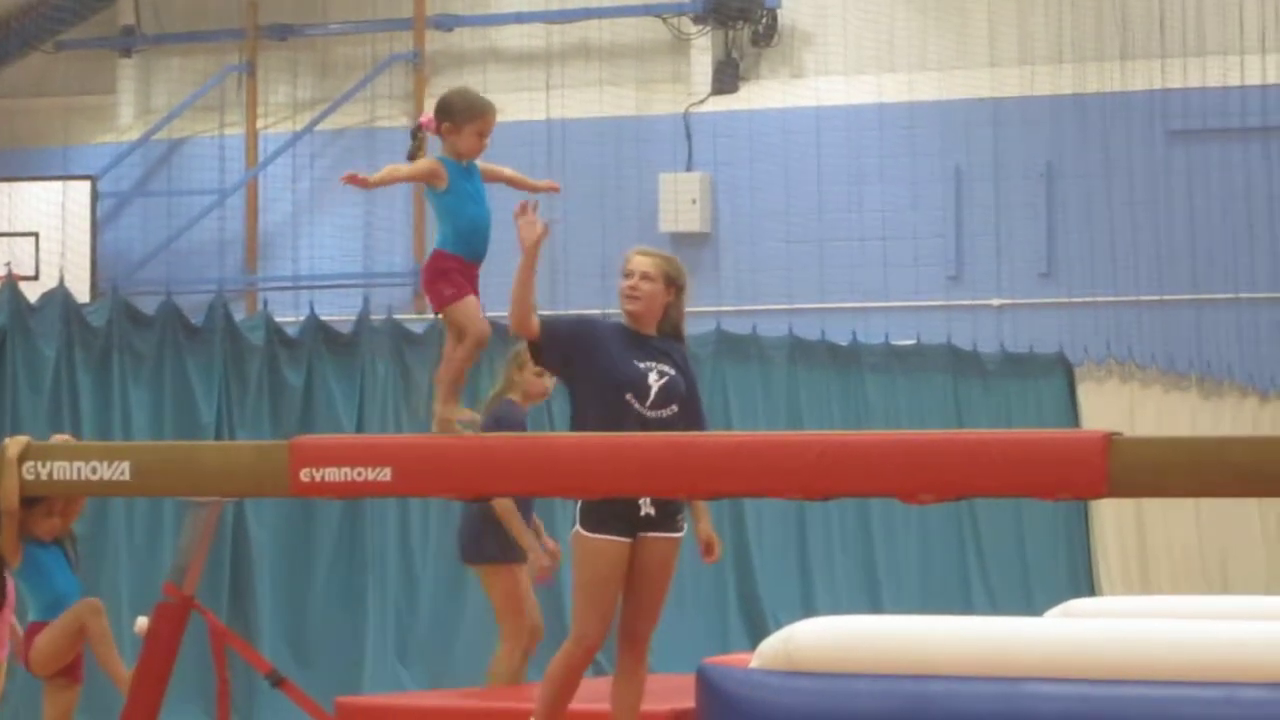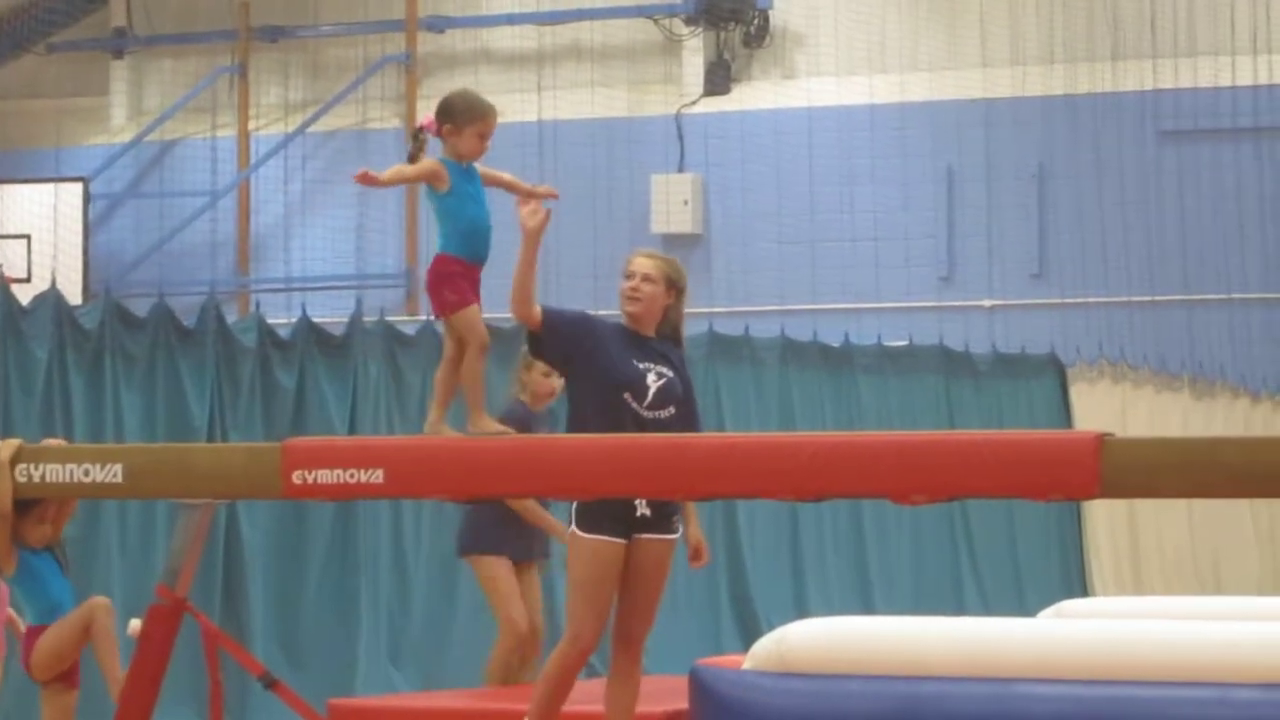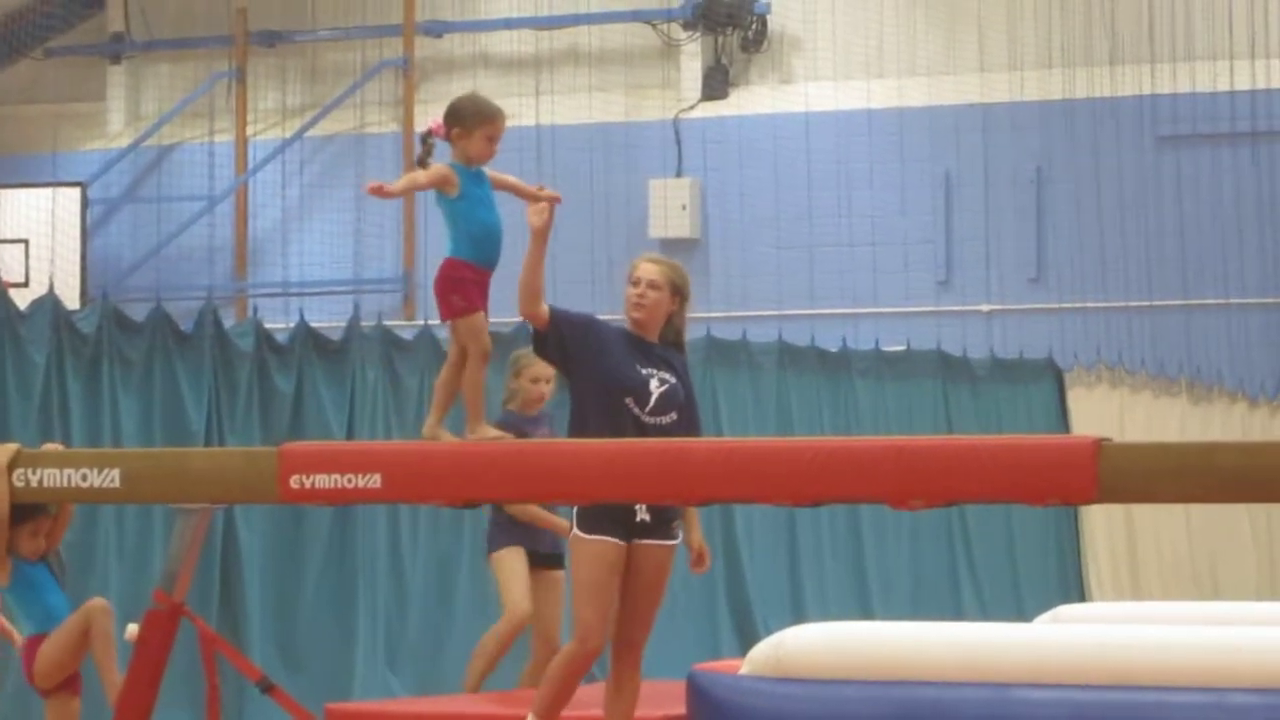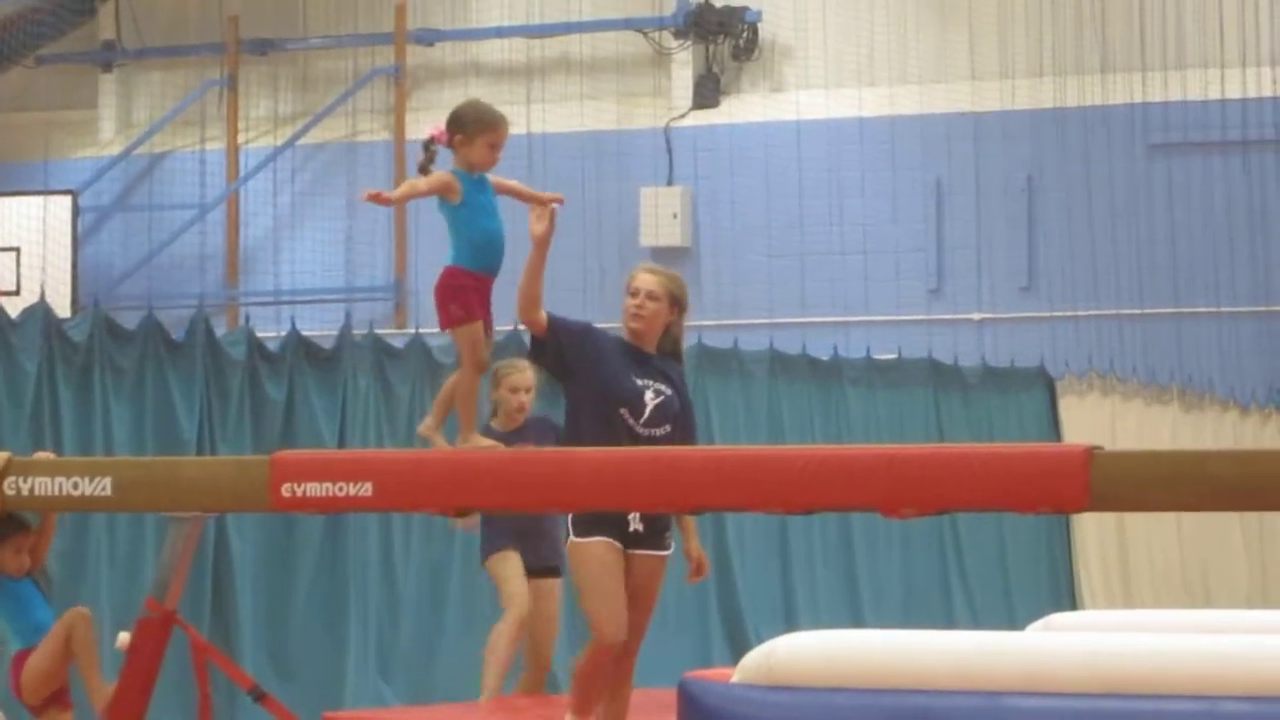
dt=0.2s
person 1, frame 1
left shoulder: (675, 357)
right shoulder: (592, 337)
right elbow: (521, 325)
left wrist: (702, 515)
right wrist: (530, 252)
left hip: (661, 508)
right hip: (604, 504)
left knee: (637, 640)
right knee: (587, 636)
person 1, frame 2
left shoulder: (673, 359)
right shoulder: (590, 336)
right elbow: (524, 311)
left wrist: (692, 520)
right wrist: (531, 238)
left hip: (657, 509)
right hip: (599, 504)
left knee: (631, 642)
right knee: (582, 637)
person 1, frame 3
left shoulder: (675, 365)
right shoulder: (594, 339)
right elbow: (531, 307)
left wrist: (693, 525)
right wrist: (539, 236)
left hip: (657, 514)
right hip: (600, 507)
left knee: (630, 647)
right knee: (587, 639)
person 1, frame 4
left shoulder: (672, 377)
right shoulder: (590, 347)
right elbow: (529, 313)
left wrist: (691, 536)
right wrist: (541, 244)
left hip: (650, 522)
right hip: (594, 514)
left knee: (626, 655)
right knee: (609, 636)
person 2, frame 1
left shoulder: (475, 169)
right shoulder: (436, 167)
left elbow: (506, 175)
right elbow: (401, 171)
left wrist: (537, 185)
right wrist: (370, 181)
left hip: (468, 271)
right hip: (445, 267)
left knee: (458, 345)
right knee: (478, 332)
left ankle: (443, 418)
right ankle: (446, 402)
person 2, frame 2
left shoulder: (474, 172)
right shoulder: (437, 169)
left elbow: (505, 179)
right elbow: (406, 171)
left wrist: (534, 191)
right wrist: (380, 179)
left hip: (468, 274)
right hip: (448, 271)
left knee: (456, 351)
right knee: (478, 341)
left ankle: (435, 420)
right ankle: (478, 418)
person 2, frame 3
left shoulder: (482, 176)
right shoulder: (447, 174)
left elbow: (511, 184)
right elbow: (419, 178)
left wrist: (538, 195)
right wrist: (393, 190)
left hip: (477, 278)
right hip: (458, 275)
left knee: (459, 355)
right knee: (479, 349)
left ankle: (433, 424)
right ankle: (476, 425)
person 2, frame 4
left shoulder: (485, 182)
right shoulder: (450, 181)
left elbow: (513, 188)
right elbow: (420, 185)
left wrist: (542, 198)
right wrist: (393, 197)
left hip: (480, 286)
right hip: (459, 283)
left knee: (472, 362)
right knee: (475, 360)
left ankle: (432, 423)
right ankle: (468, 434)
person 3, frame 1
left shoulder: (514, 416)
right shoulder: (506, 418)
right elbow: (496, 492)
left wrist: (542, 538)
right wrist: (532, 547)
left hip: (504, 540)
right hip: (492, 540)
left knee: (532, 629)
right knee: (517, 633)
person 3, frame 2
left shoulder: (543, 416)
right shoulder: (516, 418)
left wrist: (550, 531)
right wrist: (558, 530)
left hip: (522, 538)
right hip: (489, 534)
left knee: (533, 634)
right knee: (515, 628)
person 3, frame 3
left shoulder: (544, 422)
right shoulder: (502, 426)
right elbow: (508, 499)
right wrist: (560, 525)
left hip: (549, 542)
right hip: (509, 535)
left knee: (549, 645)
right knee: (518, 613)
right ankle: (467, 695)
person 3, frame 4
left shoulder: (547, 429)
left hip: (545, 547)
right hip: (502, 543)
left knee: (541, 651)
right knee: (519, 609)
right ankle: (486, 703)
person 4, frame 1
left shoulder: (57, 542)
left elbow: (77, 498)
left hip: (66, 649)
right hip: (41, 646)
right knee: (90, 608)
right ankle: (127, 683)
person 4, frame 2
left shoulder: (47, 549)
left elbow: (68, 502)
left hip: (62, 653)
right hip: (40, 650)
right knee: (99, 606)
right ankle: (118, 684)
person 4, frame 3
left shoulder: (43, 560)
left elbow: (64, 514)
left hip: (62, 663)
right hip: (42, 659)
right knee: (97, 608)
right ankle: (115, 687)
person 4, frame 4
left shoulder: (28, 576)
left elbow: (47, 527)
left hip: (51, 681)
right hip: (29, 675)
right knee: (78, 616)
right ankle: (100, 695)
